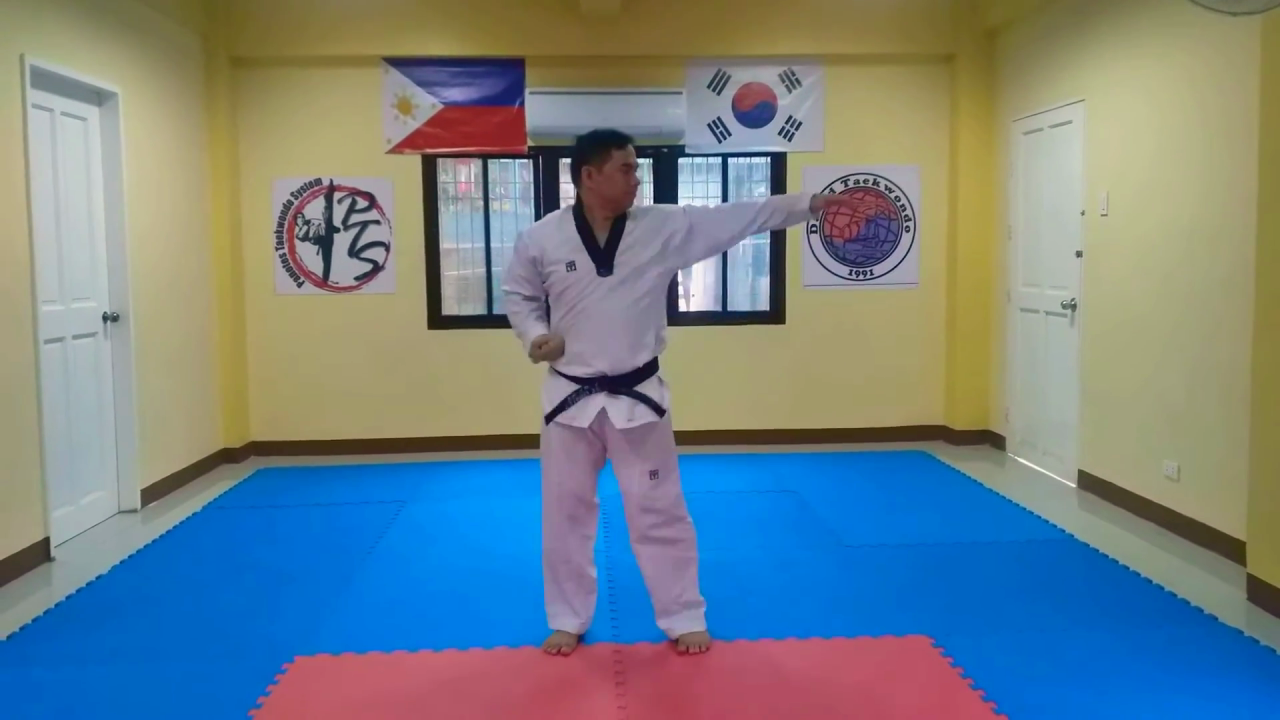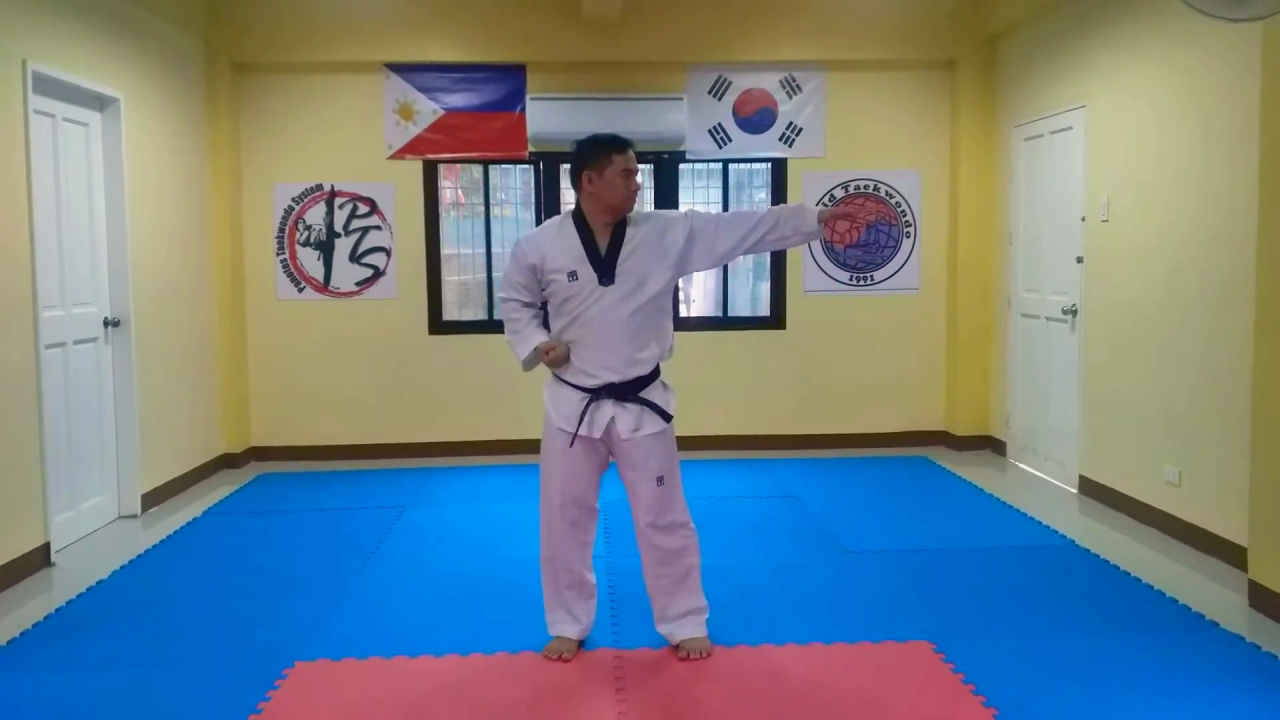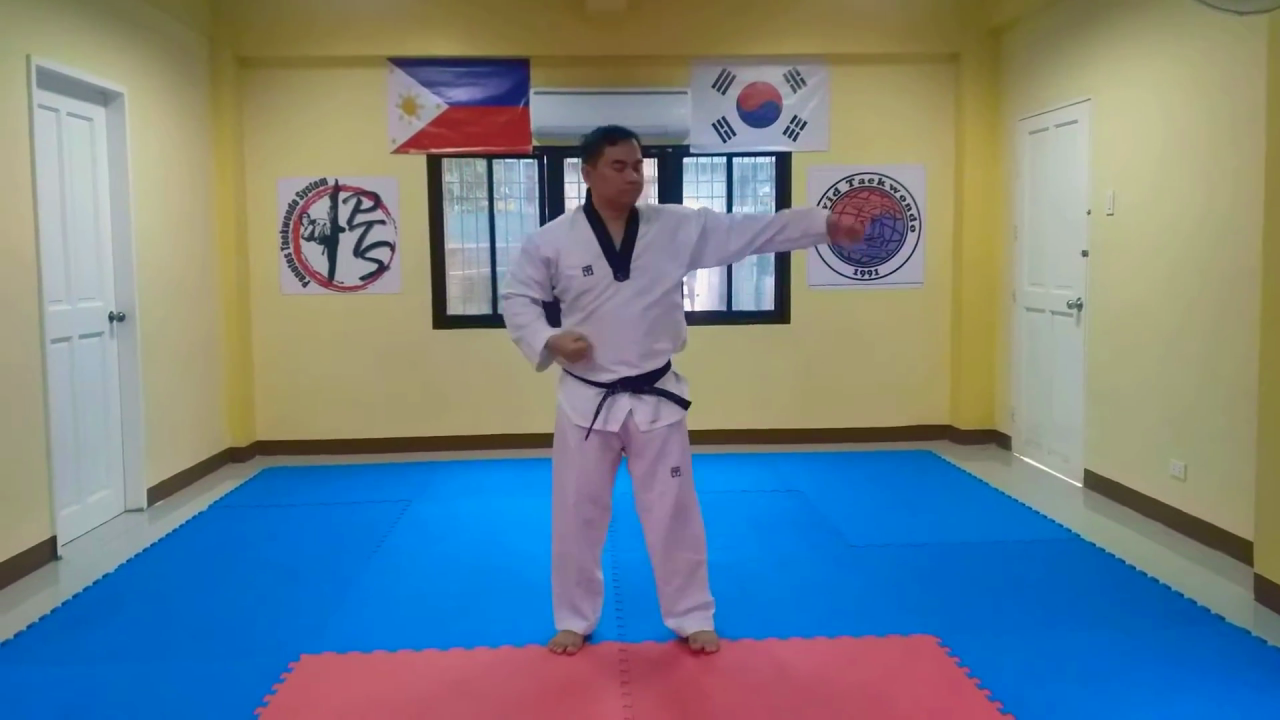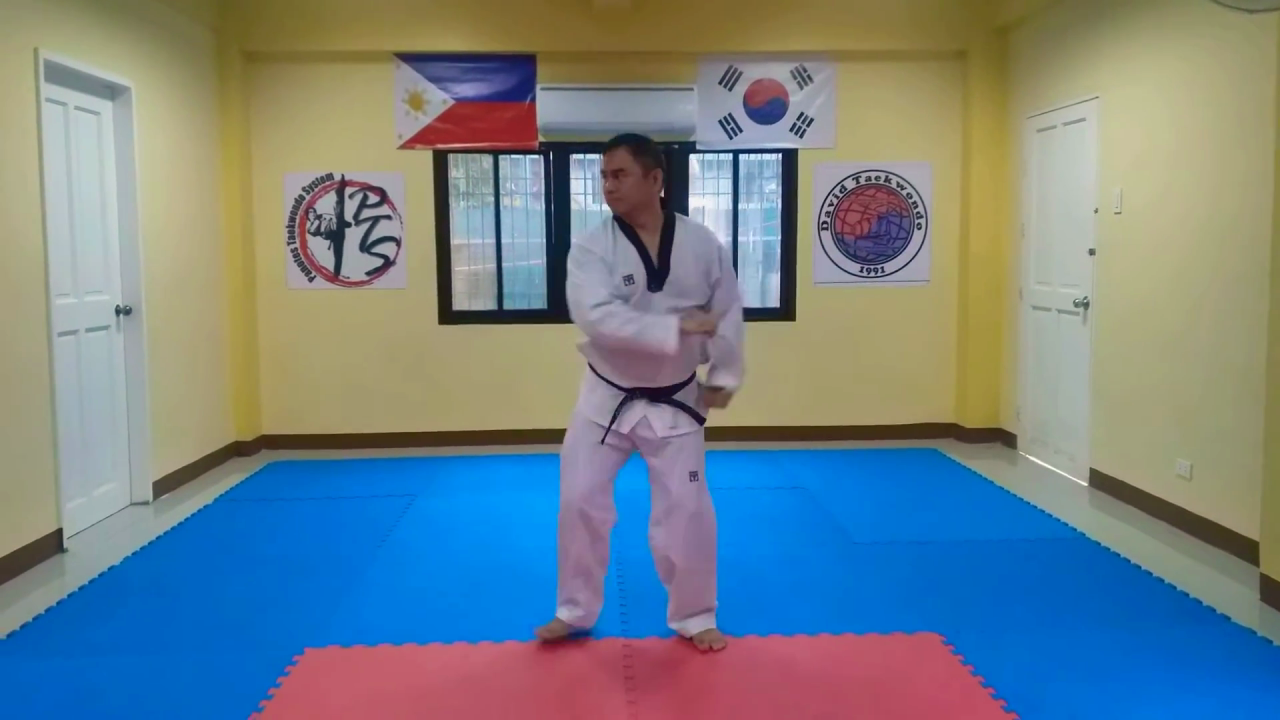
dt=0.3s
person 1, frame 1
left shoulder: (665, 227)
right shoulder: (541, 238)
left elbow: (739, 217)
right elbow: (518, 295)
left wrist: (806, 203)
right wrist: (535, 336)
left hip: (636, 397)
right hip: (569, 396)
left knee: (659, 511)
right knee: (565, 511)
left ankle: (684, 618)
right ankle: (568, 621)
person 1, frame 2
left shoulder: (668, 232)
right shoulder: (539, 245)
left elbow: (743, 227)
right elbow: (514, 302)
left wrist: (813, 218)
right wrist: (535, 345)
left hip: (640, 404)
right hip: (572, 404)
left knee: (664, 517)
right knee: (565, 517)
left ankle: (685, 623)
right ankle: (567, 626)
person 1, frame 3
left shoulder: (677, 225)
right shoulder: (552, 240)
left elbow: (753, 229)
right elbow: (517, 298)
left wrist: (820, 224)
right wrist: (548, 340)
left hip: (657, 397)
right hip: (588, 398)
left knee: (674, 511)
right knee: (579, 513)
left ankle: (691, 617)
right ankle: (575, 621)
person 1, frame 4
left shoulder: (704, 244)
right shoulder: (593, 244)
left elbow: (727, 315)
right elbow: (595, 314)
left wrist: (724, 375)
right wrist: (677, 328)
left hip: (674, 403)
right hip: (607, 398)
left knee: (687, 513)
right knee: (580, 502)
left ankle: (695, 618)
right ankle: (575, 610)
